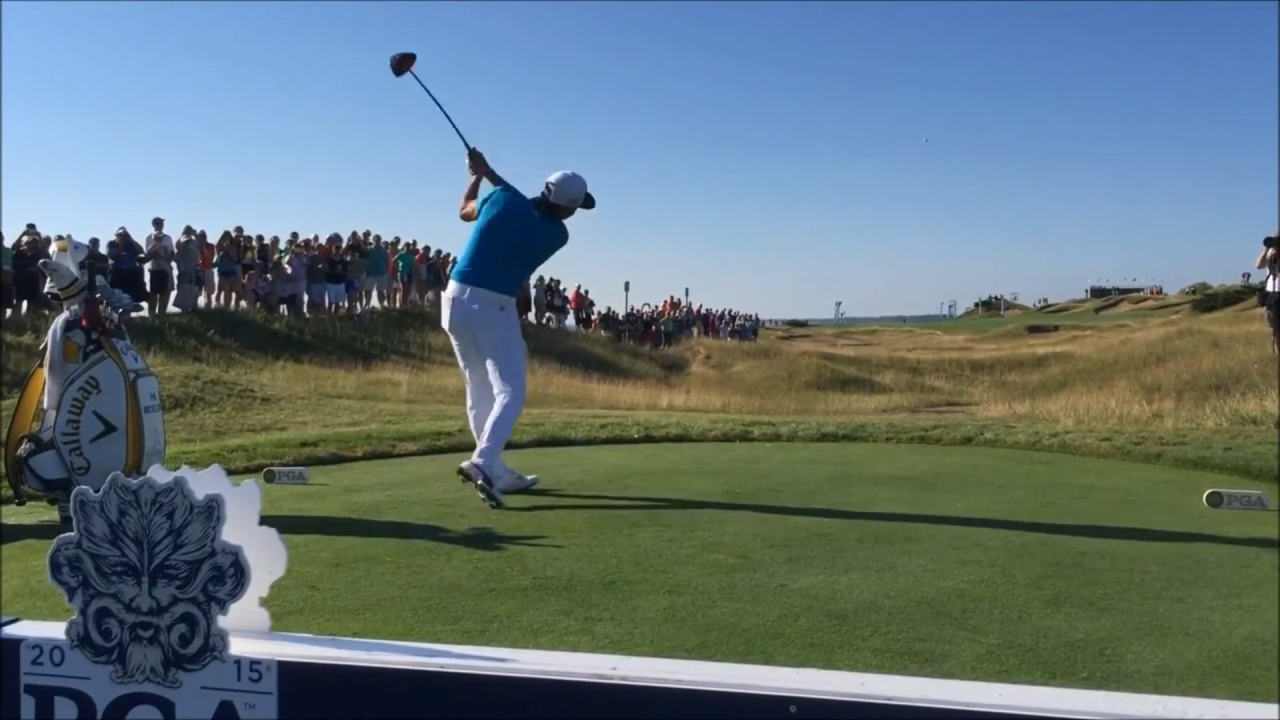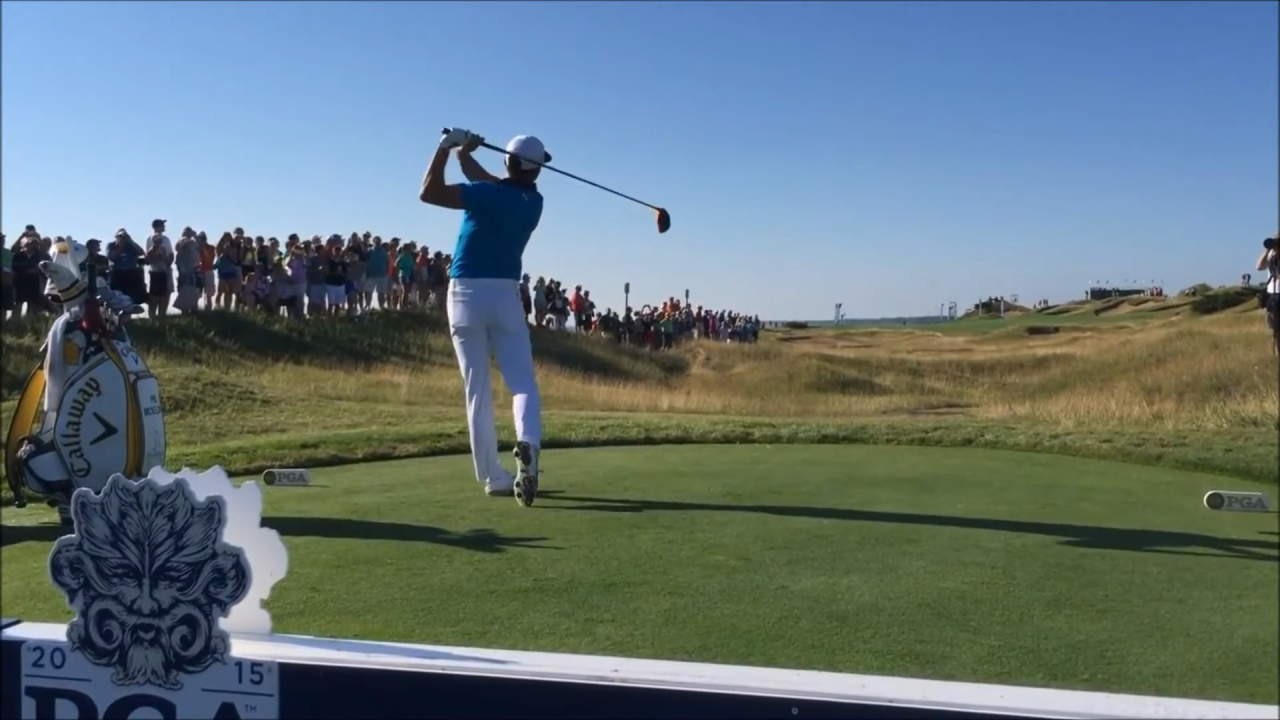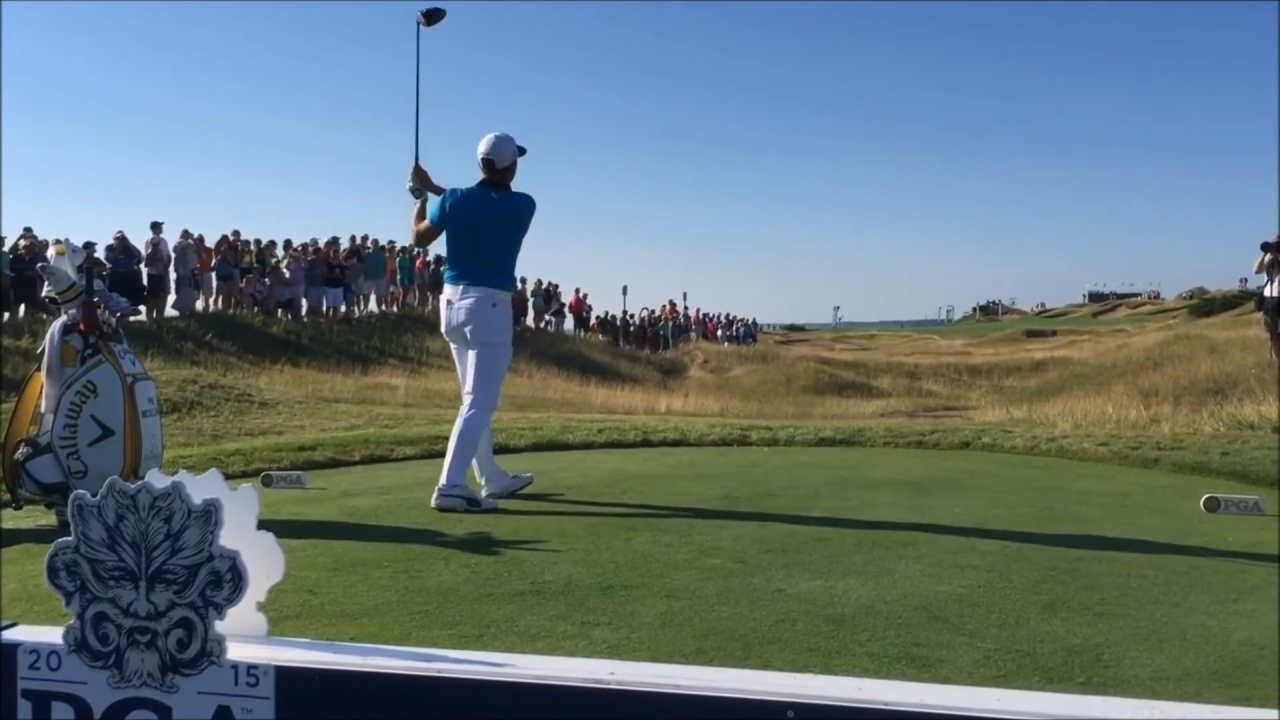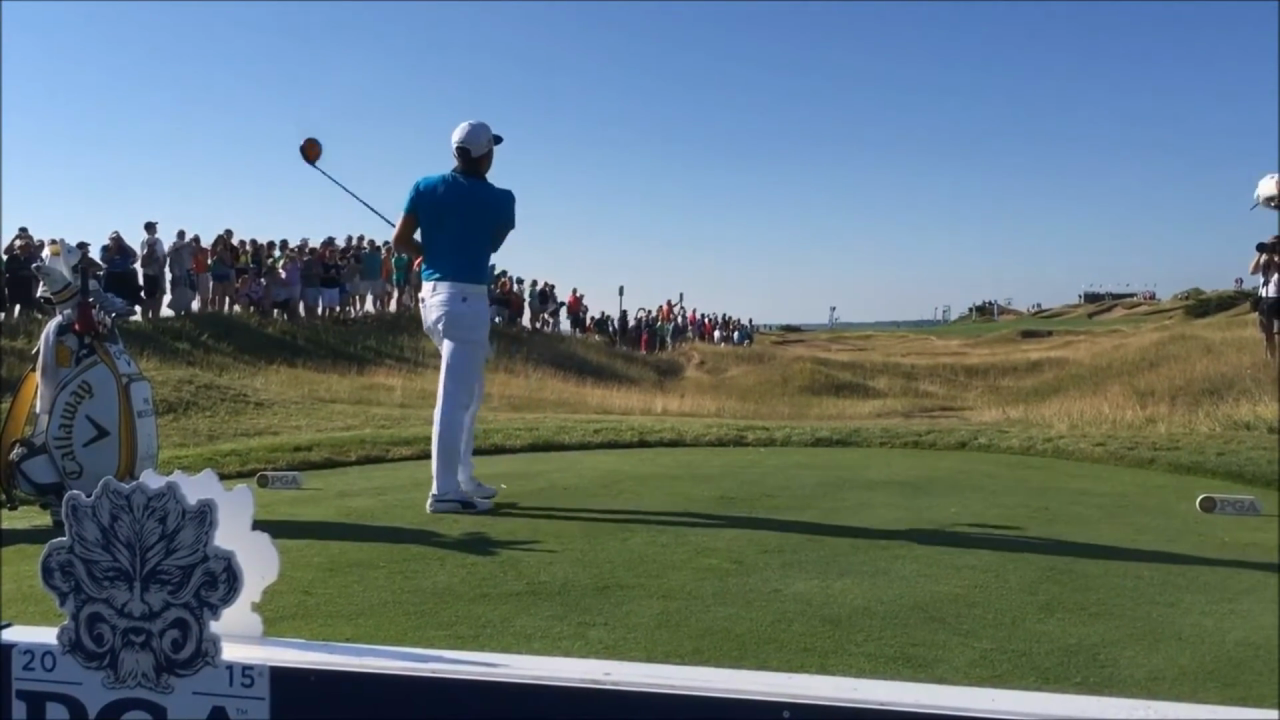
dt=0.5s
person 1, frame 1
left shoulder: (502, 199)
right shoulder: (556, 235)
left elbow: (467, 211)
left wrist: (478, 174)
right wrist: (485, 170)
left hip: (456, 299)
right hip: (495, 308)
left knee: (479, 391)
right knee: (511, 393)
left ankle: (494, 473)
right ankle: (481, 463)
person 1, frame 2
left shoulder: (490, 195)
right shoulder: (534, 202)
left elbow: (428, 193)
left wrist: (446, 147)
right wrist: (464, 152)
left hip: (465, 296)
right hip: (504, 297)
left knee: (477, 391)
right knee: (523, 384)
left ankle: (493, 475)
right ankle: (528, 442)
person 1, frame 3
left shoulder: (453, 200)
right shoulder: (524, 206)
left elbow: (418, 238)
left wrist: (422, 199)
right wrist: (432, 189)
left hip: (452, 303)
right hip: (490, 306)
left knee: (476, 396)
right knee: (479, 400)
left ankle: (493, 478)
right ankle: (450, 486)
person 1, frame 4
left shoulder: (425, 188)
right shoulder: (501, 200)
left elbow: (400, 243)
left hip: (432, 296)
right hip: (466, 300)
left knee: (467, 392)
right knee: (455, 397)
left ankle: (463, 481)
right ankle: (444, 492)
